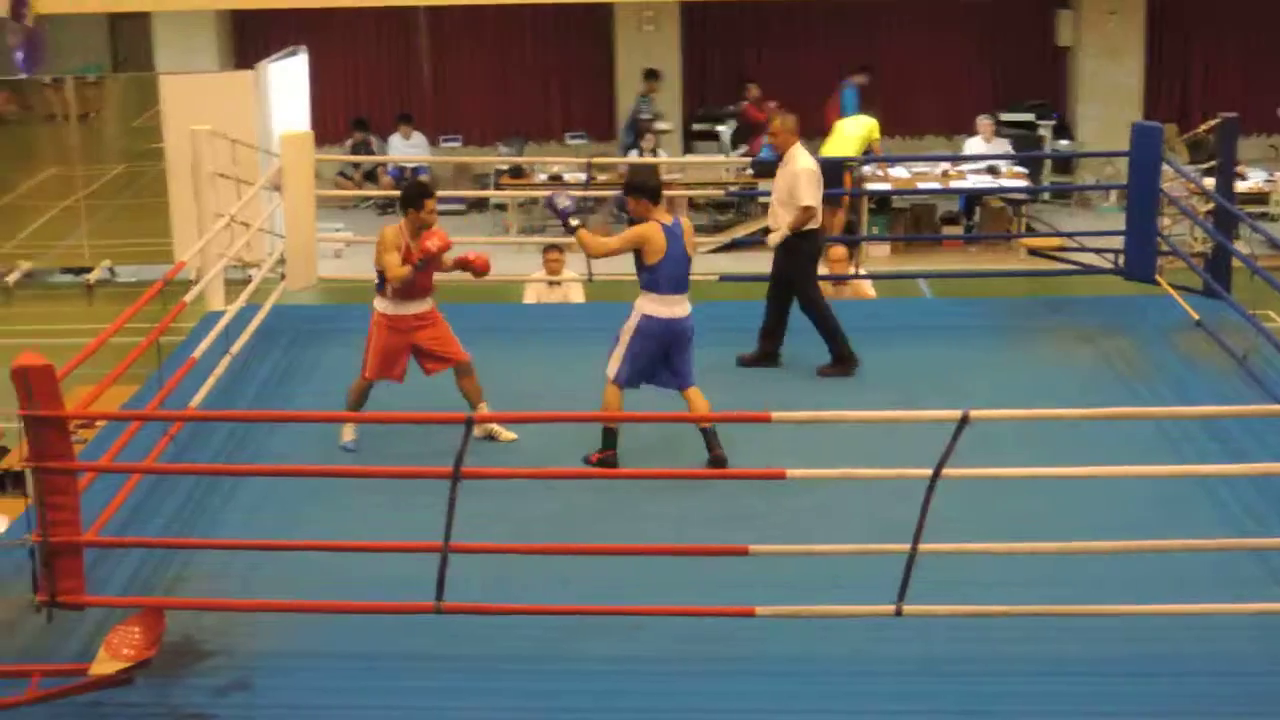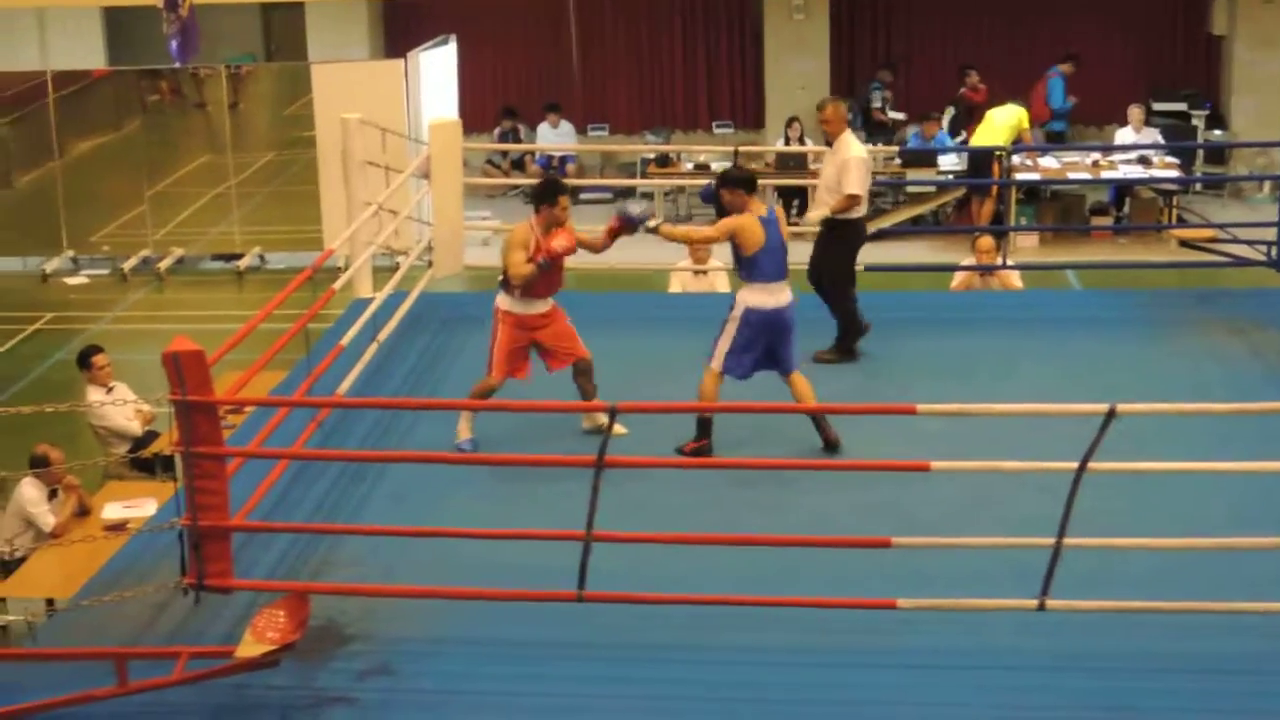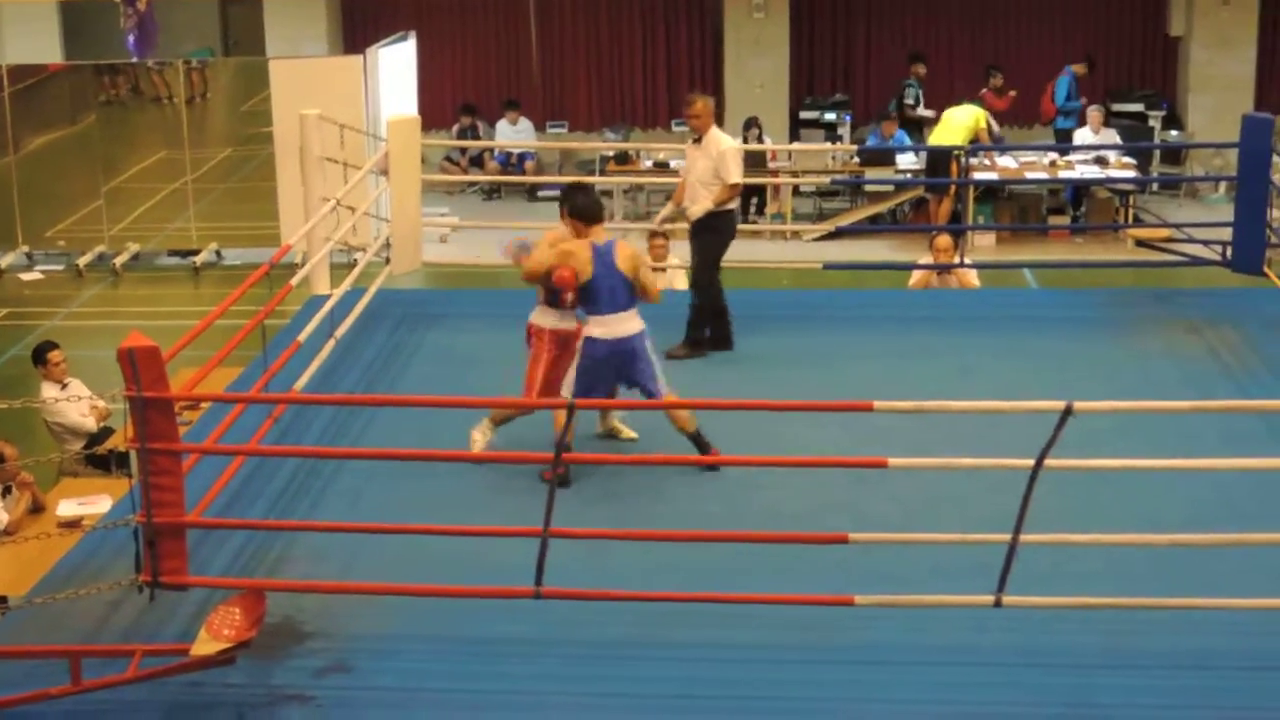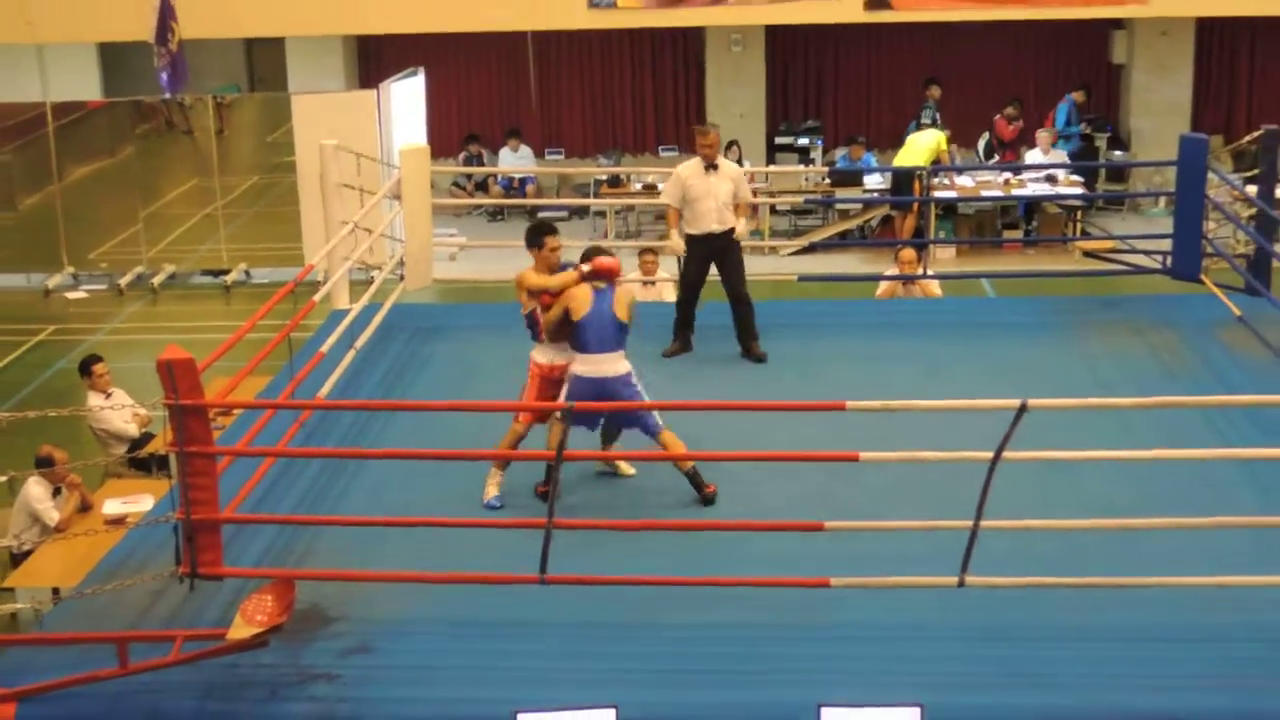
dt=1s
person 1, frame 1
left shoulder: (642, 233)
right shoulder: (685, 227)
left elbow: (597, 249)
left wrist: (571, 221)
left hip: (651, 316)
right hip: (681, 316)
left knee: (613, 382)
right knee: (687, 386)
left ankle: (608, 451)
right ankle: (715, 449)
person 1, frame 2
left shoulder: (739, 223)
right shoulder: (778, 215)
left elbow: (693, 236)
left wrist: (655, 226)
right wrist: (723, 212)
left hip: (753, 306)
right hip: (782, 304)
left knee: (713, 371)
right knee: (790, 371)
left ankle: (702, 440)
right ankle: (826, 432)
person 1, frame 3
left shoulder: (569, 249)
right shoulder: (628, 249)
left elbow: (530, 269)
right elbow: (653, 295)
left hip: (599, 339)
right hip: (633, 333)
left knee: (567, 399)
right knee: (660, 396)
left ankle: (560, 466)
right ankle: (704, 448)
person 1, frame 4
left shoulder: (573, 294)
right shoulder: (625, 296)
left elbow: (548, 325)
left hip: (582, 377)
right hip: (618, 376)
left knee: (559, 421)
right knee: (660, 431)
left ankle: (548, 484)
right ankle: (700, 487)
person 2, frame 1
left shoulder: (429, 233)
right shoulder: (390, 236)
left elbow: (439, 265)
right elbow: (394, 280)
left wrist: (462, 263)
right wrist: (421, 259)
left hip: (424, 312)
right hip: (391, 316)
left knee: (462, 363)
right knee: (369, 377)
left ankle: (484, 423)
right ankle: (349, 426)
person 2, frame 2
left shoulder: (561, 228)
right shoulder: (520, 235)
left elbow: (594, 246)
right elbow: (516, 277)
left wrist: (613, 232)
right wrist: (547, 257)
left hip: (545, 309)
right hip: (513, 313)
left knee: (583, 362)
right knee: (495, 379)
left ankle: (594, 417)
right ankle: (465, 425)
person 2, frame 3
right shoulder: (556, 239)
left hip: (570, 326)
right hip: (549, 330)
right knee: (534, 401)
left ankle: (607, 422)
right ankle: (485, 428)
person 2, frame 4
left shoulder: (566, 274)
right shoulder: (525, 278)
right elbow: (550, 284)
right wrist: (588, 269)
right hip: (546, 362)
right knee: (521, 425)
left ankle: (607, 458)
right ankle: (493, 482)
person 3, frame 1
left shoulder: (802, 166)
right shoulder: (787, 161)
left elbow: (808, 210)
left wrist: (783, 233)
left hip: (801, 240)
right hip: (788, 240)
left knee: (810, 300)
right knee: (777, 295)
left ankle: (843, 358)
right ankle: (768, 351)
person 3, frame 2
left shoulder: (853, 154)
right shoulder: (833, 149)
left elbow: (853, 198)
left wrist: (823, 213)
right wrist: (822, 215)
left hip: (846, 228)
right hip: (832, 225)
left knee: (839, 286)
right knee: (817, 276)
left ankle: (845, 347)
right ankle: (854, 325)
person 3, frame 3
left shoulder: (725, 146)
right shoulder: (692, 146)
left elbow: (734, 187)
left wrist: (706, 205)
right wrist: (669, 209)
left hip: (718, 221)
right hip: (700, 220)
left knee: (702, 281)
right knee: (706, 280)
left ankle: (695, 341)
right ankle: (720, 336)
person 3, frame 4
left shoulder: (733, 171)
right shoulder: (683, 172)
left elbow: (741, 203)
right elbow: (673, 207)
left wrist: (741, 222)
right wrist: (674, 234)
left hip: (727, 238)
right hip: (697, 240)
left knee: (738, 292)
right knee: (688, 292)
left ankle: (749, 344)
right ankle: (681, 340)
